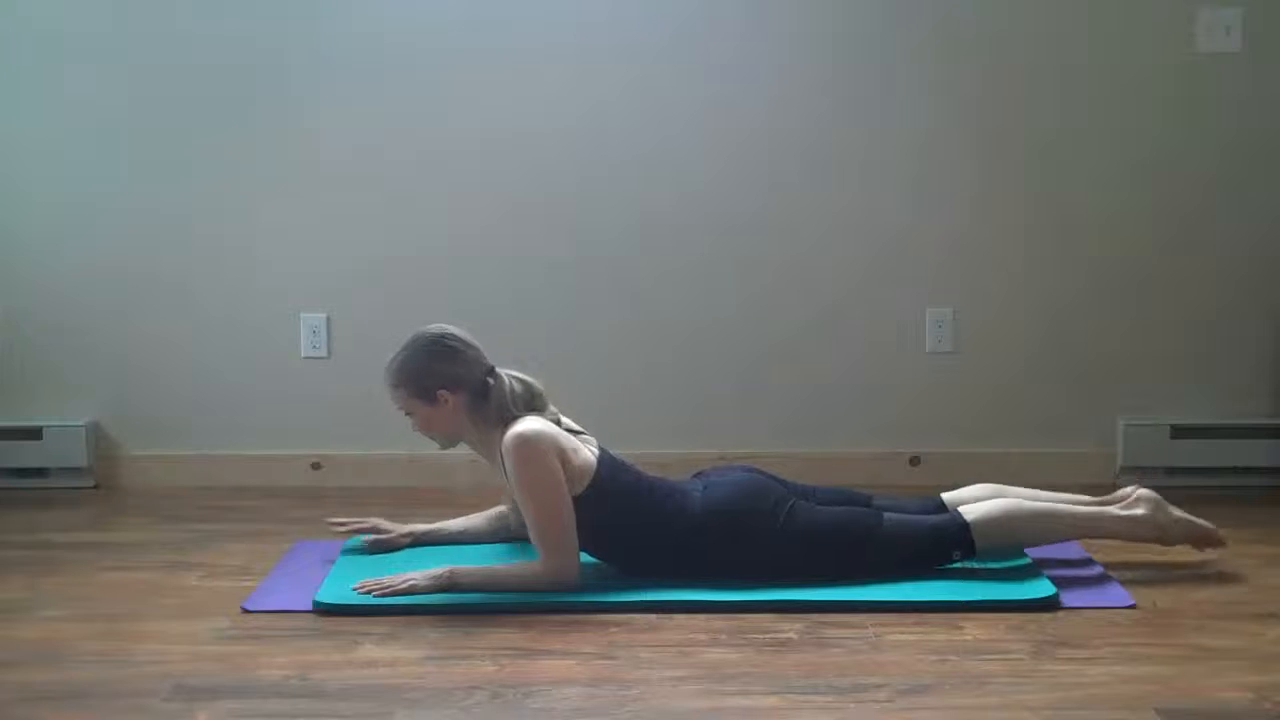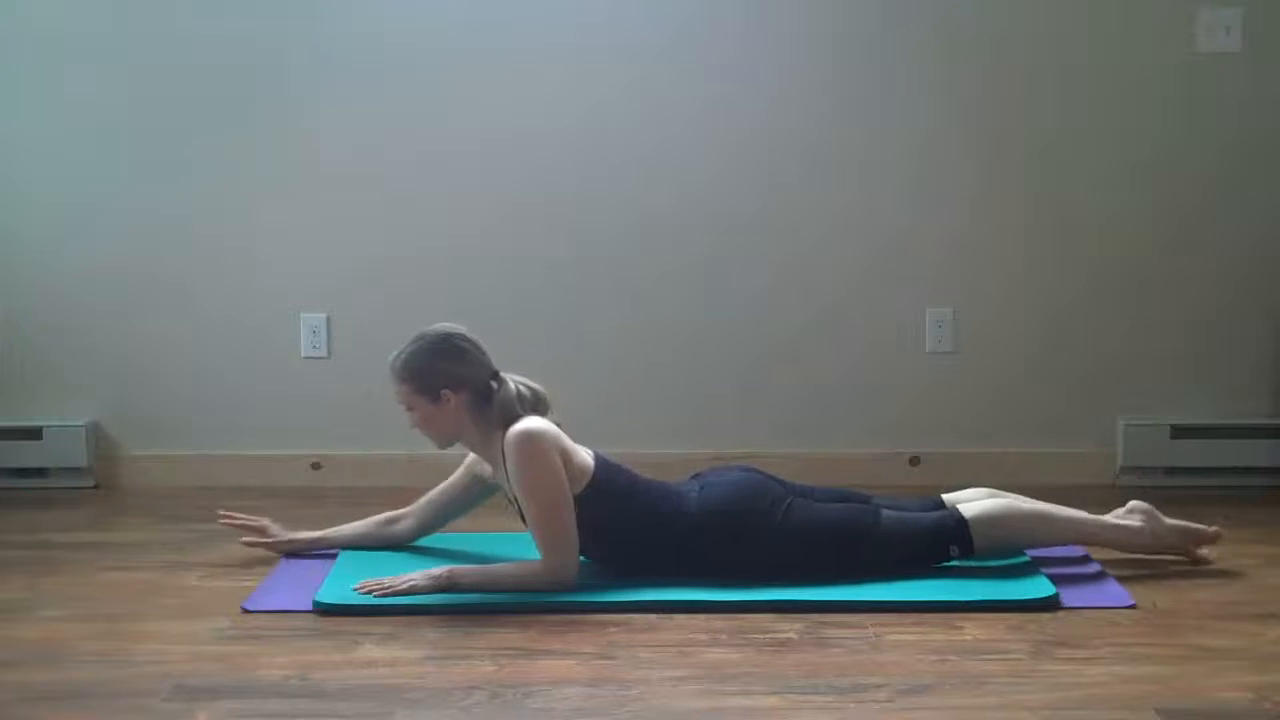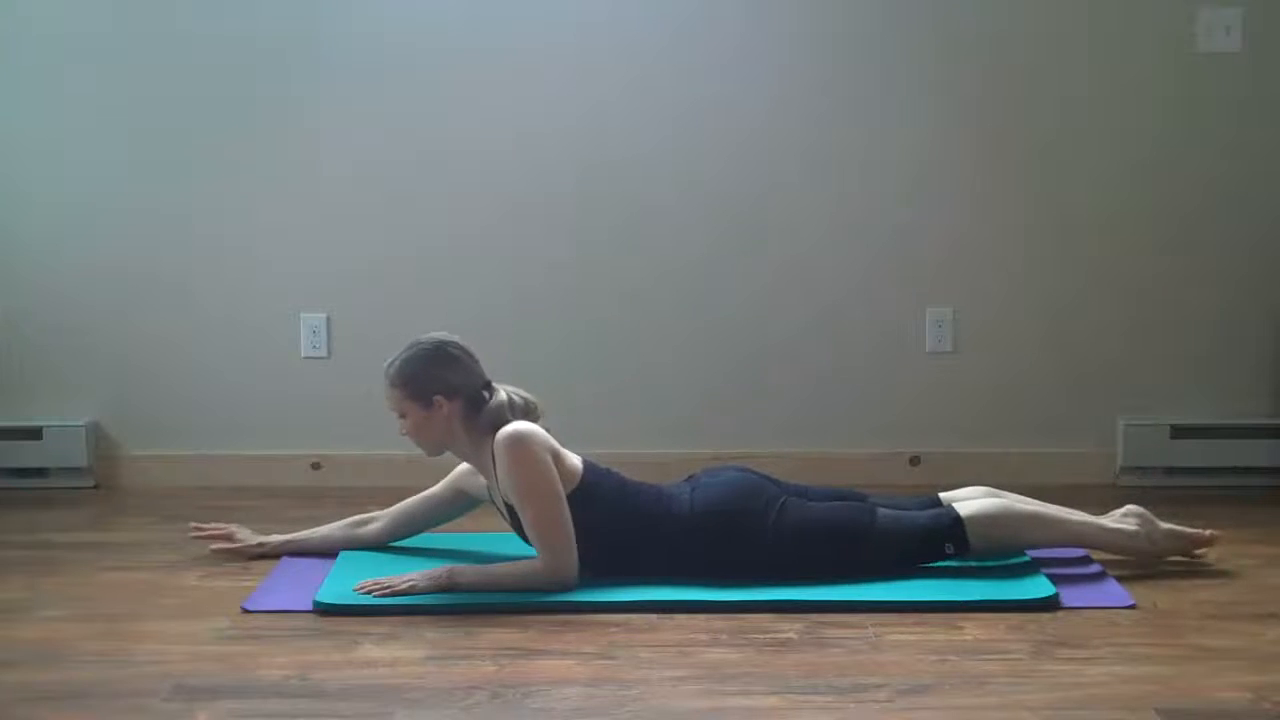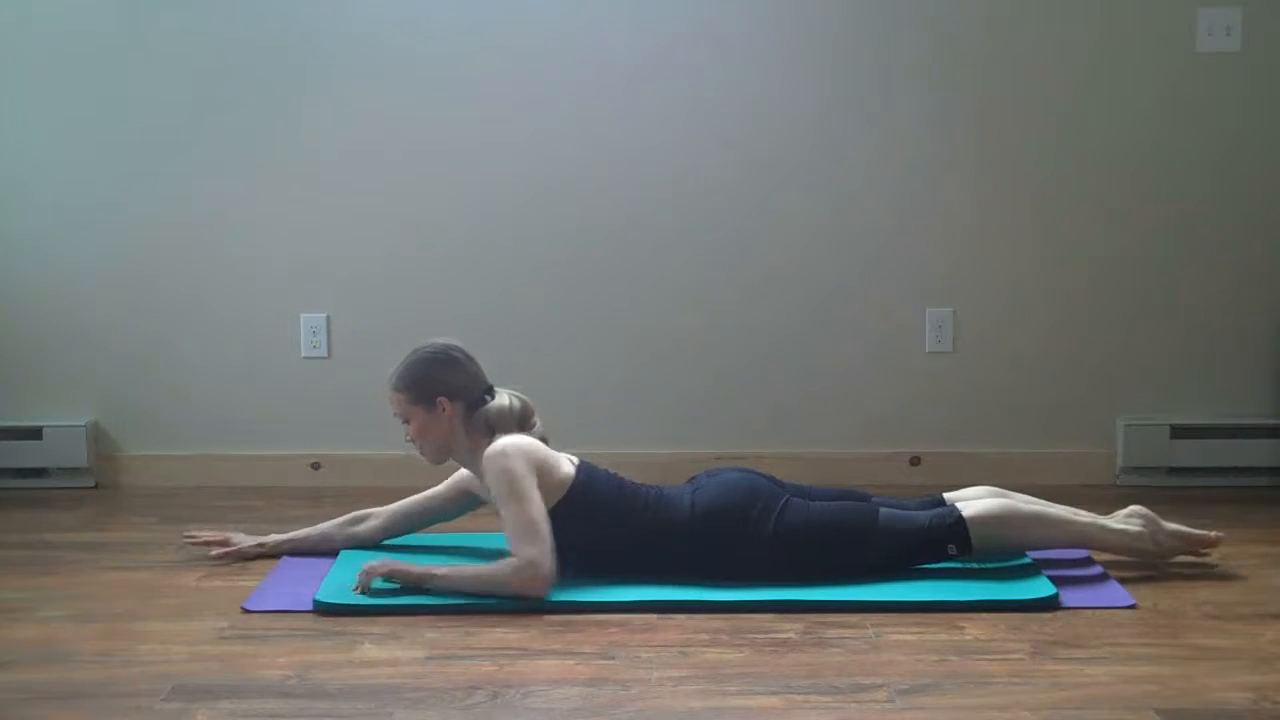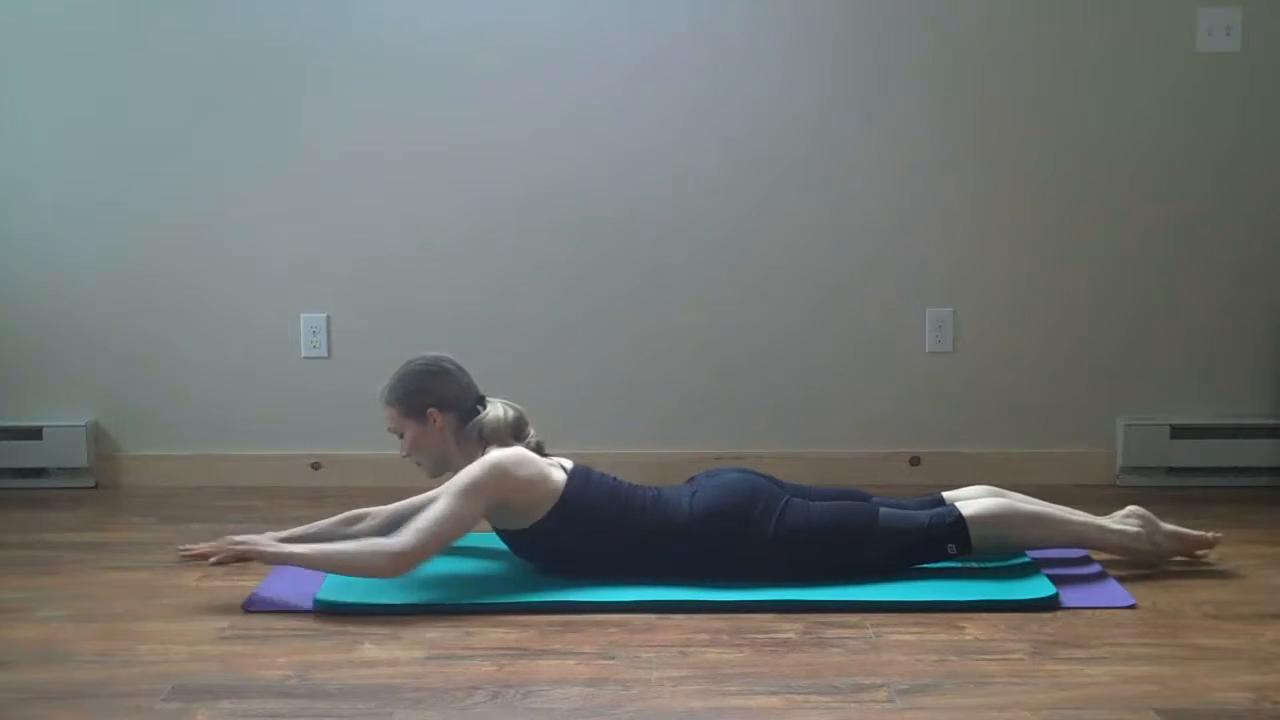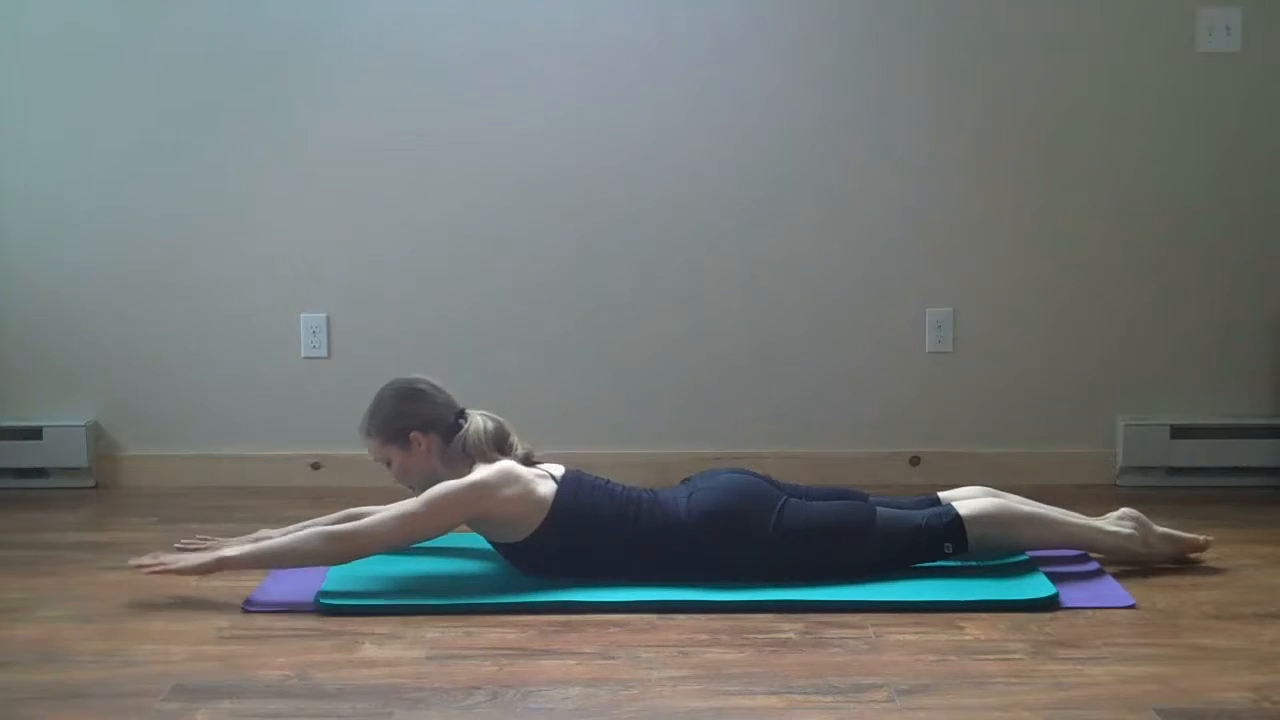
dt=0.2s
person 1, frame 1
left shoulder: (523, 442)
right shoulder: (519, 426)
left elbow: (557, 573)
right elbow: (515, 522)
left wrist: (439, 580)
right wrist: (414, 532)
left hip: (741, 539)
right hip: (726, 501)
left knee: (948, 534)
right knee: (937, 510)
left ankle: (1129, 518)
right ankle: (1116, 503)
person 1, frame 2
left shoulder: (524, 443)
right shoulder: (497, 445)
left elbow: (557, 571)
right elbow: (409, 522)
left wrist: (442, 579)
right wrist: (305, 540)
left hip: (738, 539)
right hip: (723, 503)
left knee: (940, 532)
right knee: (932, 511)
left ankle: (1125, 529)
right ankle: (1117, 517)
person 1, frame 3
left shoulder: (514, 445)
right shoulder: (483, 463)
left elbow: (560, 569)
right elbow: (384, 524)
left wrist: (438, 579)
right wrist: (273, 542)
left hip: (732, 537)
right hip: (719, 505)
left knee: (932, 532)
right knee: (924, 510)
left ankle: (1124, 533)
right ankle: (1111, 520)
person 1, frame 4
left shoulder: (505, 456)
right shoulder: (487, 462)
left elbow: (537, 576)
right elbow: (380, 519)
left wrist: (415, 575)
right wrist: (270, 541)
left hip: (735, 537)
right hip: (723, 507)
left knee: (937, 532)
right knee: (926, 515)
left ankle: (1129, 532)
right ankle: (1119, 521)
person 1, frame 5
left shoulder: (488, 474)
right shoulder: (492, 463)
left elbow: (392, 555)
right elbow: (381, 515)
left wrist: (273, 551)
right wrist: (265, 541)
left hip: (733, 540)
right hip: (725, 507)
left knee: (931, 534)
right knee: (924, 513)
left ankle: (1123, 534)
right ankle: (1112, 520)
person 1, frame 6
left shoulder: (477, 494)
right shoulder: (482, 469)
left elbow: (346, 542)
right elbow: (366, 517)
left wrist: (213, 560)
right wrist: (238, 535)
left hip: (729, 542)
right hip: (722, 507)
left knee: (928, 532)
right knee: (919, 514)
left ankle: (1121, 534)
right ankle: (1111, 521)
